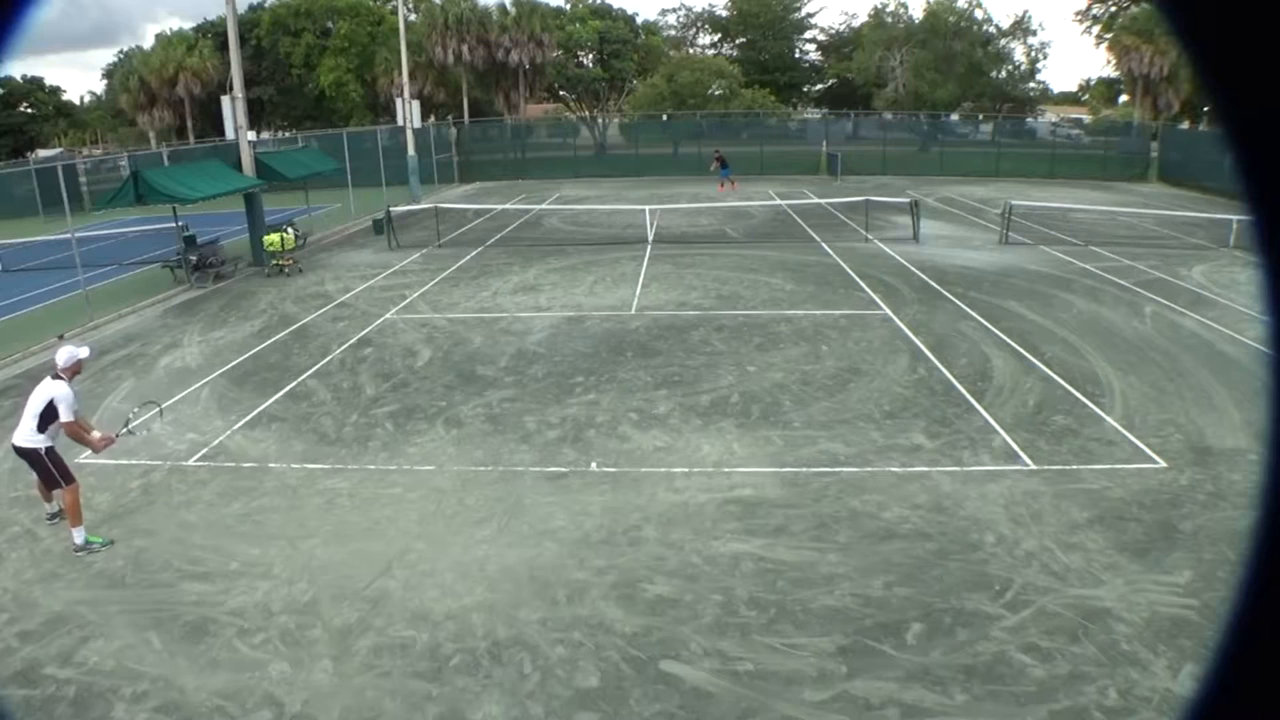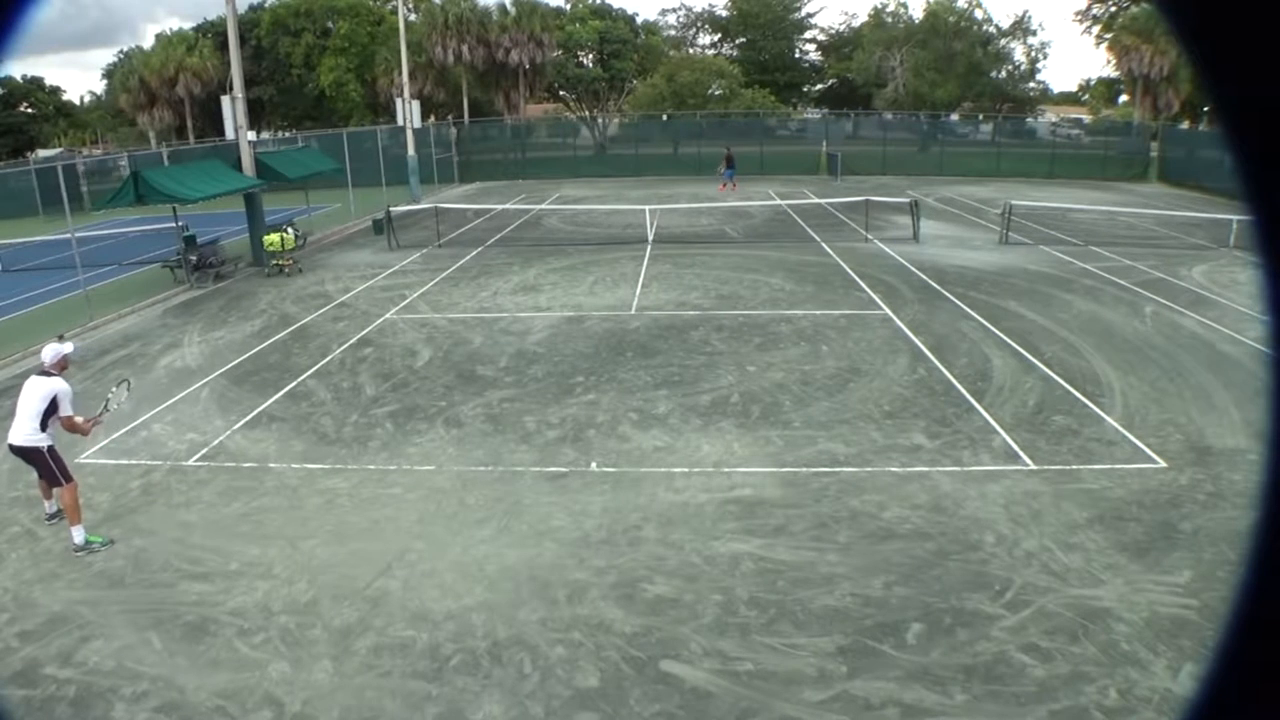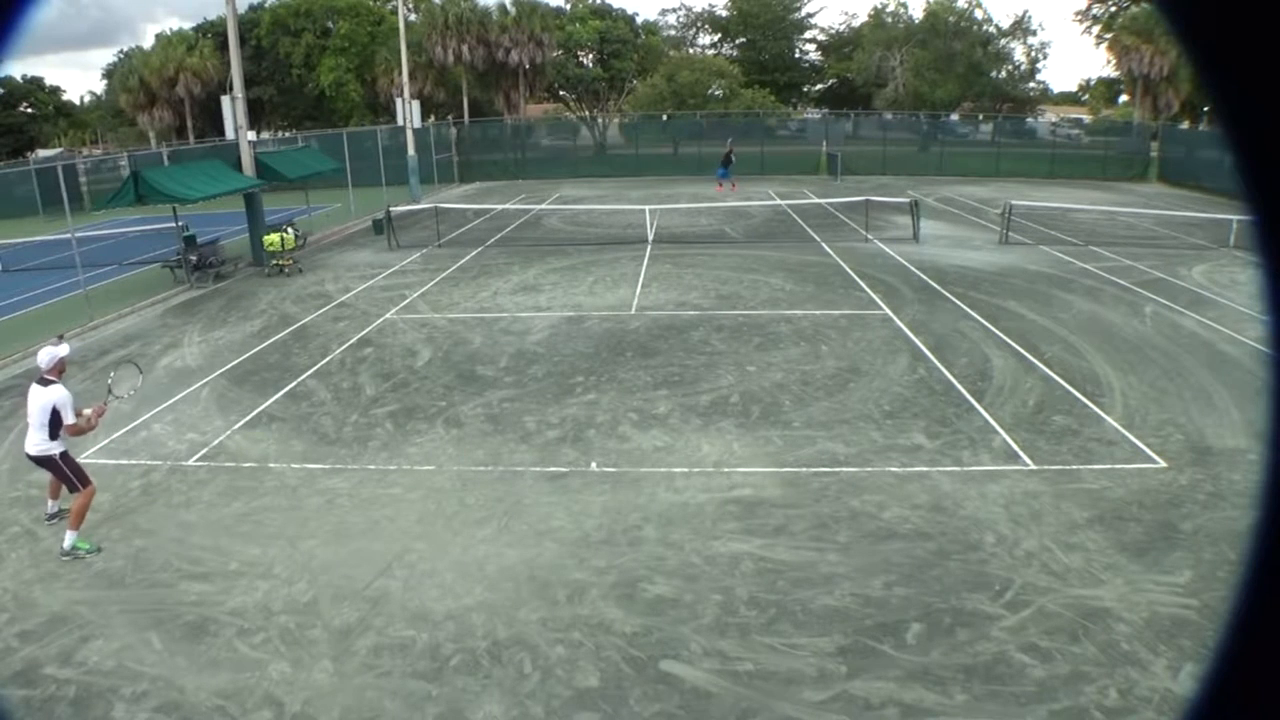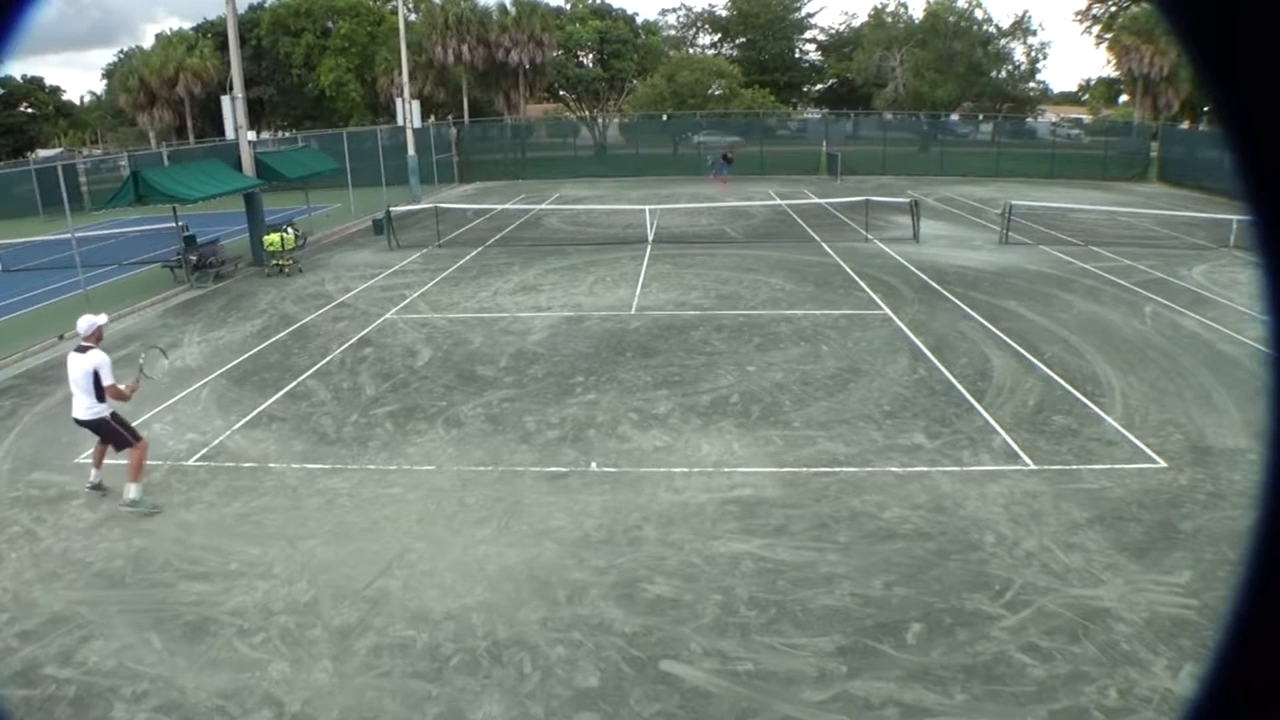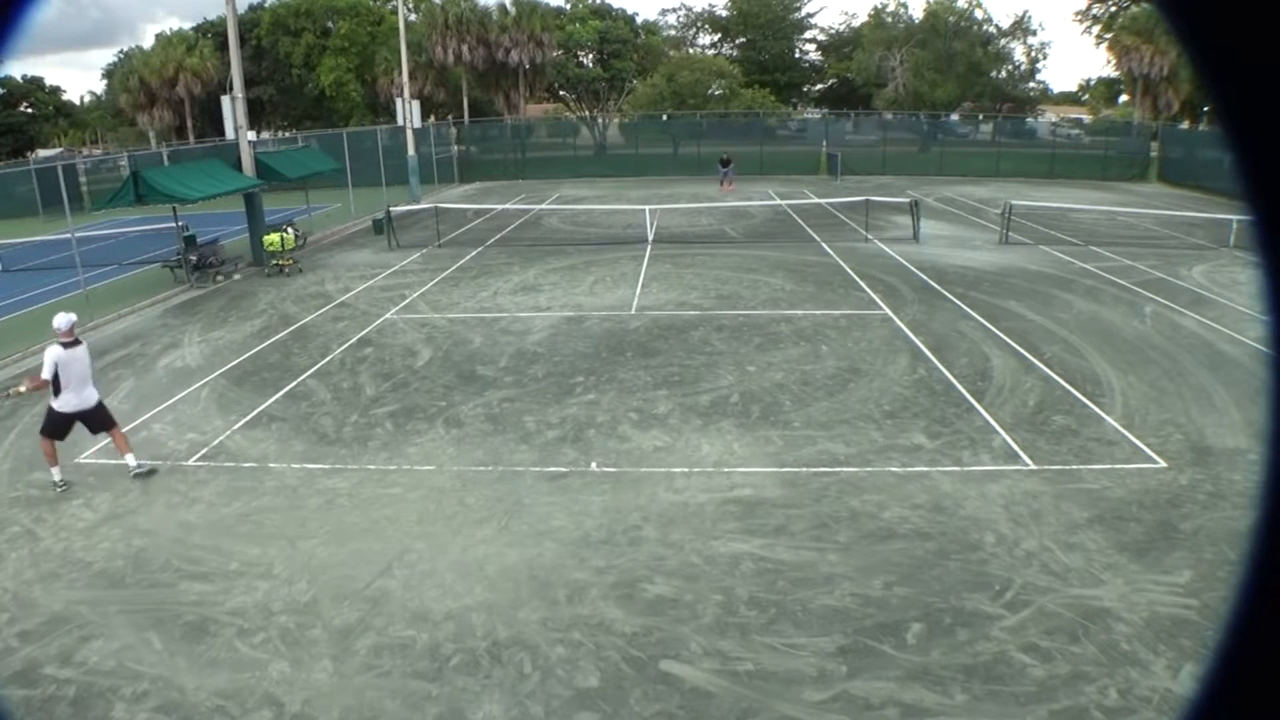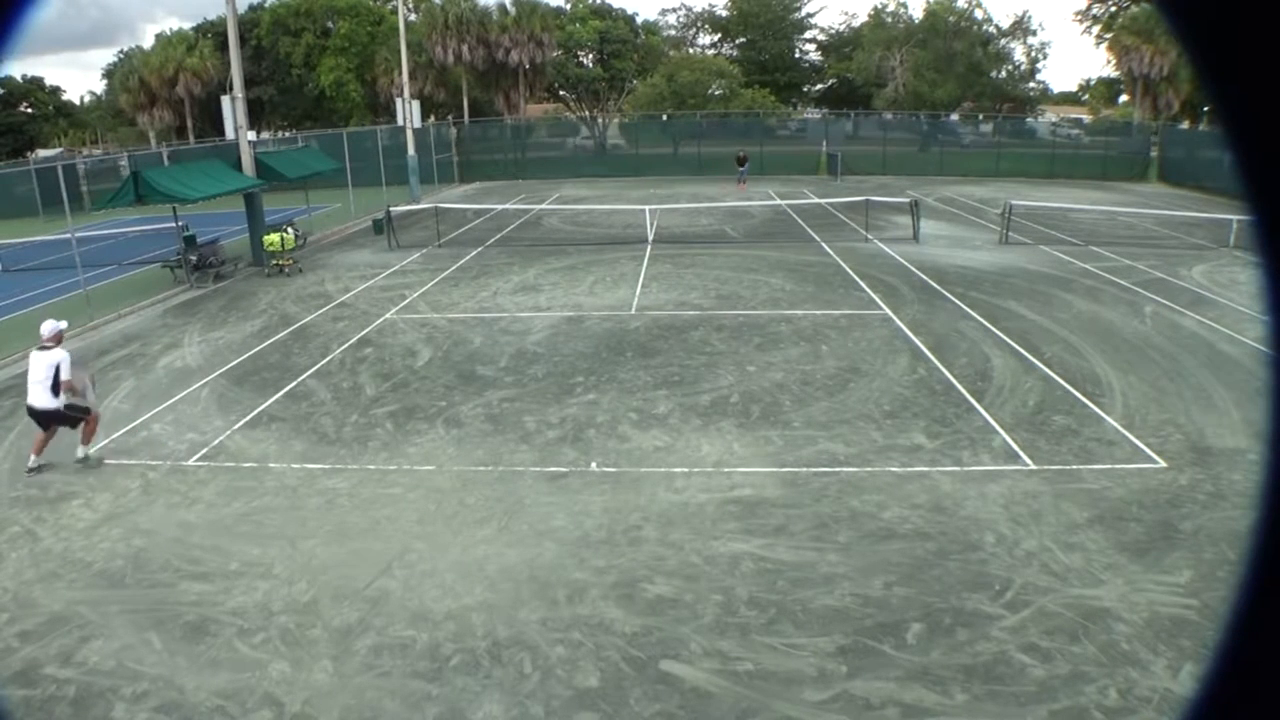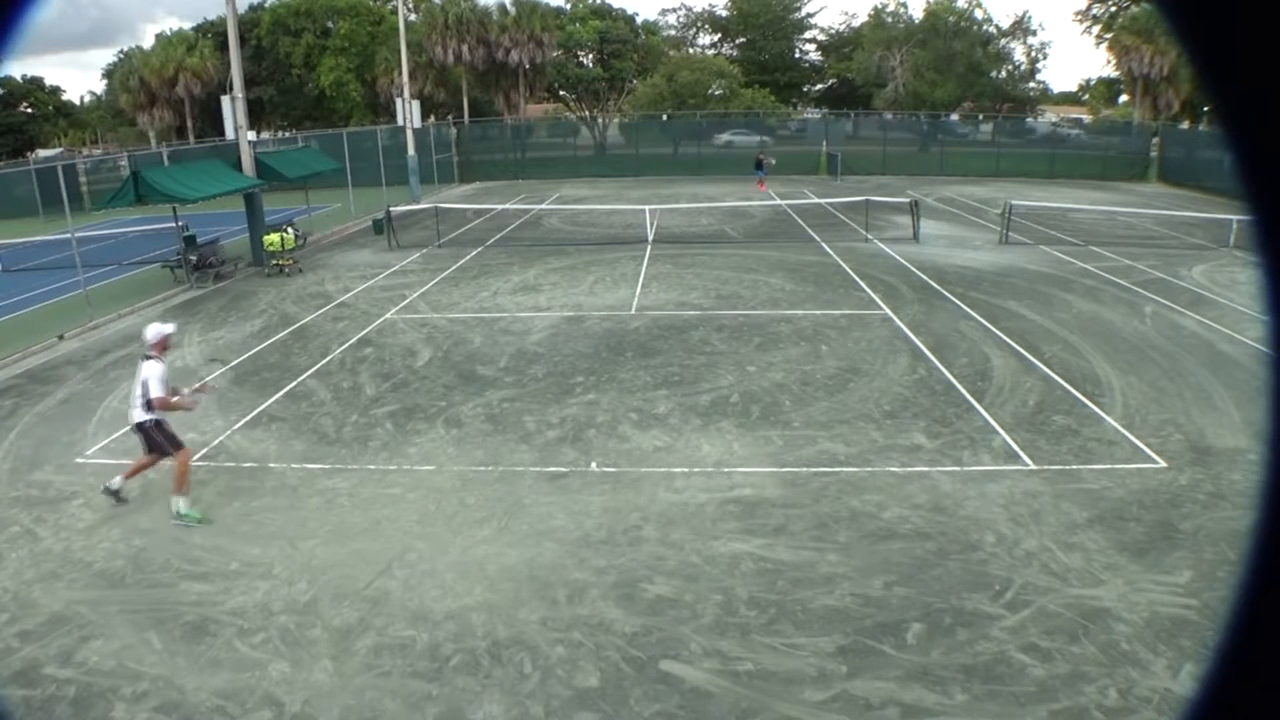
dt=0.7s
person 1, frame 1
left shoulder: (54, 382)
right shoulder: (63, 391)
left elbow: (74, 417)
right elbow: (69, 430)
left wrist: (96, 435)
right wrist: (92, 445)
left hip: (22, 440)
right hip: (35, 445)
left knee: (45, 474)
right knee: (70, 487)
left ankle: (52, 511)
right ankle: (80, 541)
person 1, frame 2
left shoulder: (34, 379)
right shoulder: (60, 386)
right elbow: (67, 424)
left wrist: (80, 421)
right wrist: (83, 430)
left hip: (15, 441)
right hip: (34, 443)
left knee: (46, 471)
right knee: (68, 486)
left ankle: (51, 511)
right ankle: (80, 541)
person 1, frame 3
left shoulder: (37, 385)
right shoulder: (60, 394)
right elbow: (72, 430)
left wrist: (86, 412)
right wrist: (90, 425)
left hip: (33, 448)
right hip: (49, 451)
left knee: (61, 470)
right knee: (86, 491)
left ankle: (52, 511)
right ankle: (69, 546)
person 1, frame 4
left shoulder: (73, 355)
right shoulder: (99, 357)
right elbow: (112, 393)
left wrist: (123, 387)
right wrist: (127, 394)
left hip: (80, 414)
right hip: (98, 415)
left knee: (106, 438)
right knee: (139, 446)
left ankle: (94, 481)
right ankle: (132, 498)
person 1, frame 5
left shoulder: (53, 352)
right shoulder: (82, 346)
left elbow: (44, 383)
left wrist: (25, 388)
left hip: (62, 407)
right hip: (90, 402)
left knee: (46, 438)
right knee: (114, 431)
left ankle: (58, 480)
right ankle: (134, 465)
person 1, frame 6
left shoulder: (34, 354)
right shoulder: (62, 355)
right elbow: (66, 385)
right wrist: (78, 391)
left hip: (32, 407)
right hip: (52, 407)
left knee: (49, 428)
right knee: (93, 416)
left ankle: (32, 464)
right ankle: (82, 454)
person 1, frame 7
left shoulder: (151, 361)
right shoulder: (155, 367)
left elbow: (163, 391)
right elbow: (159, 402)
left wrist: (190, 391)
right wrist: (184, 405)
left hip: (147, 419)
right hip: (148, 421)
left knee: (155, 456)
right knee: (183, 455)
left ankle: (114, 486)
right ankle: (182, 510)
